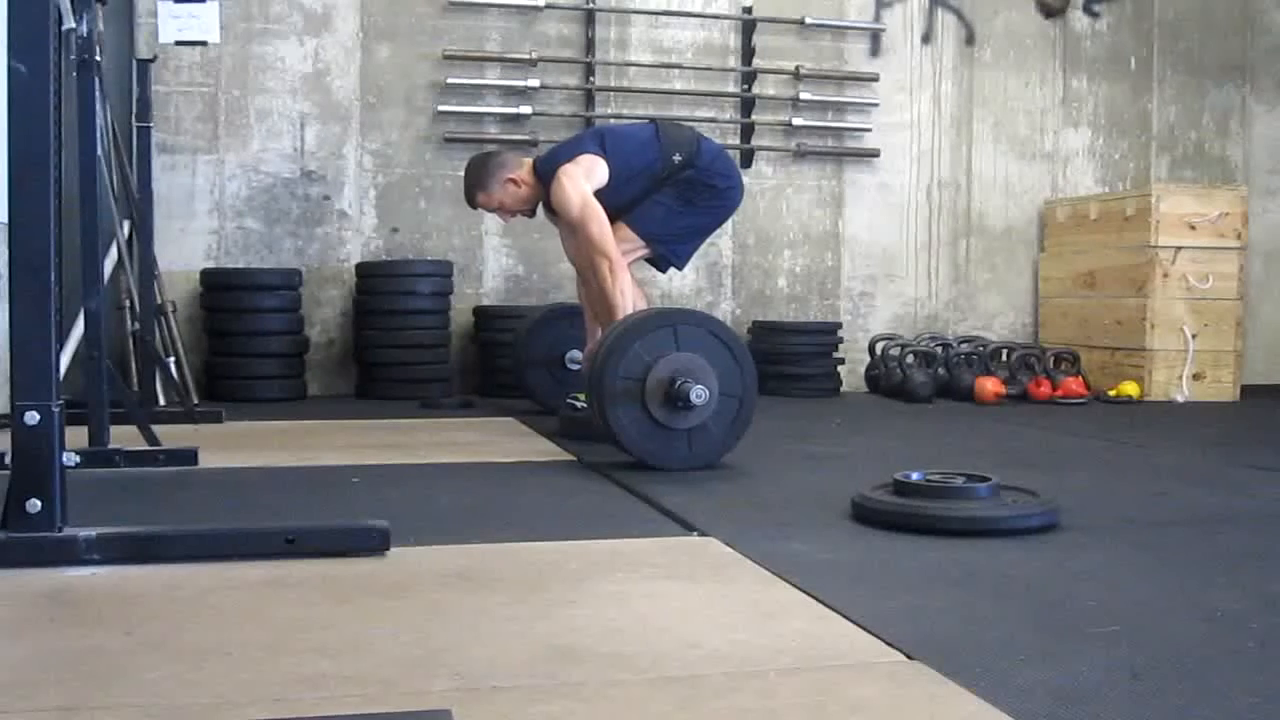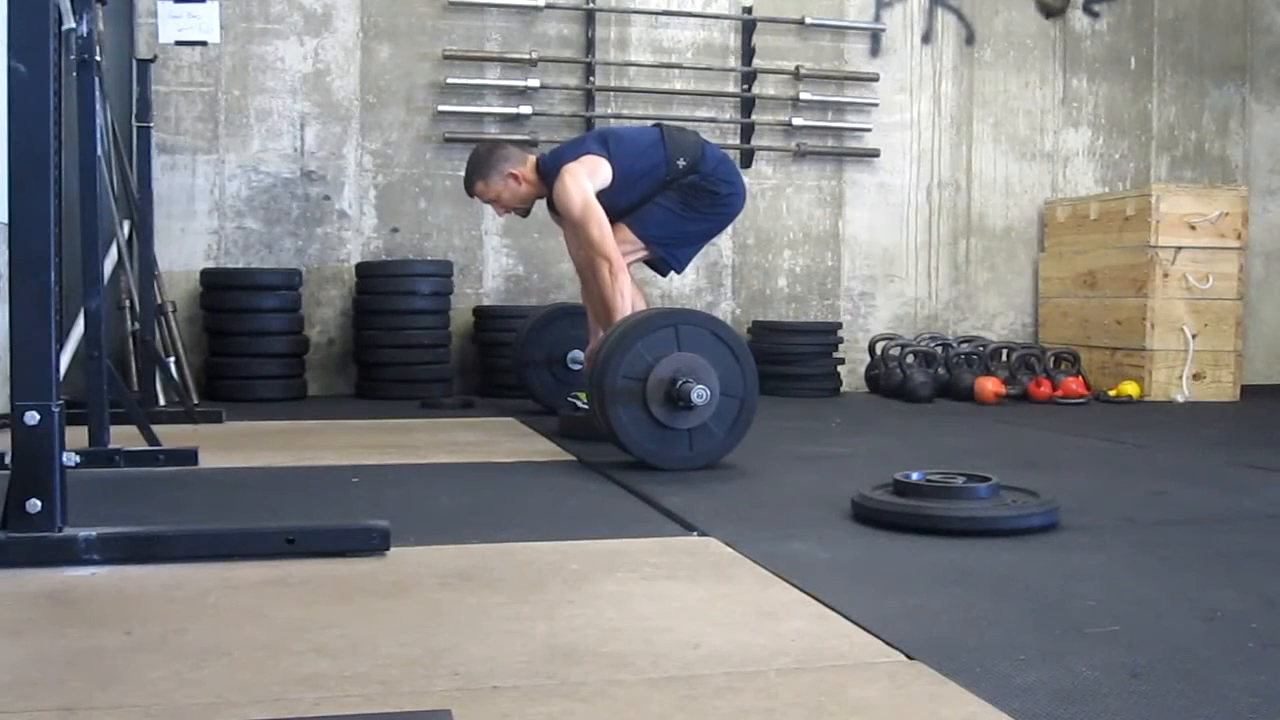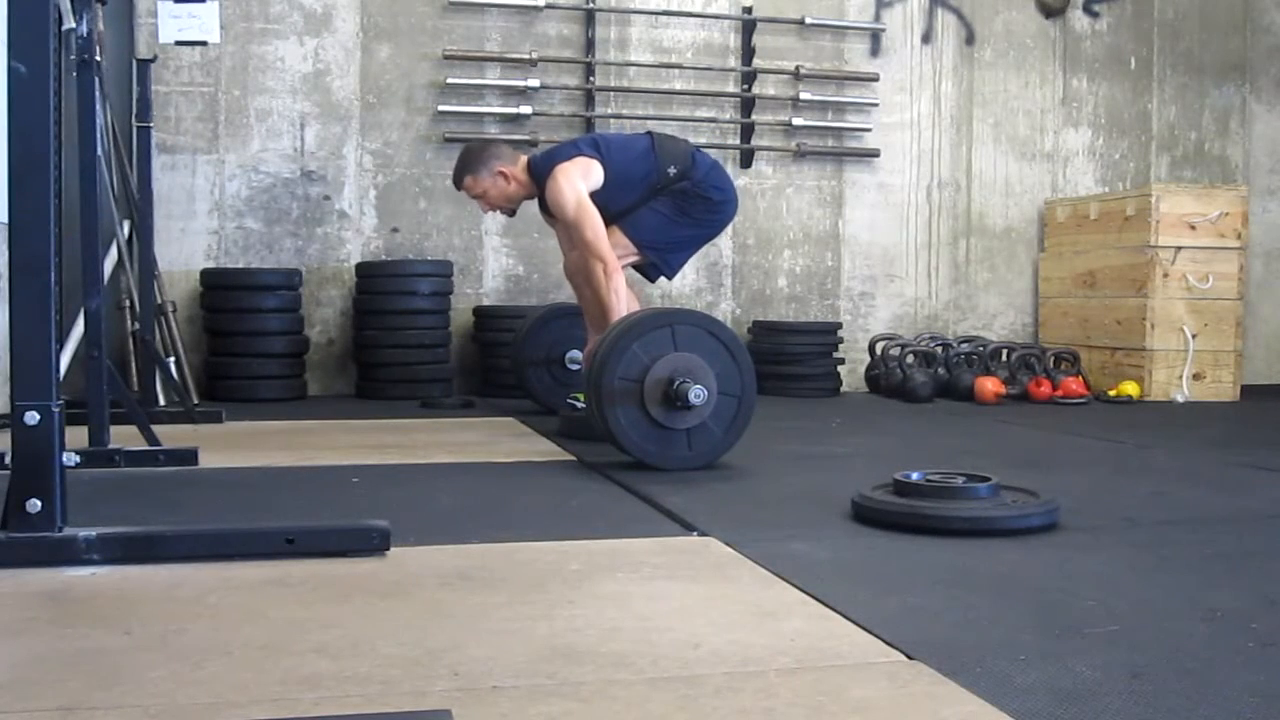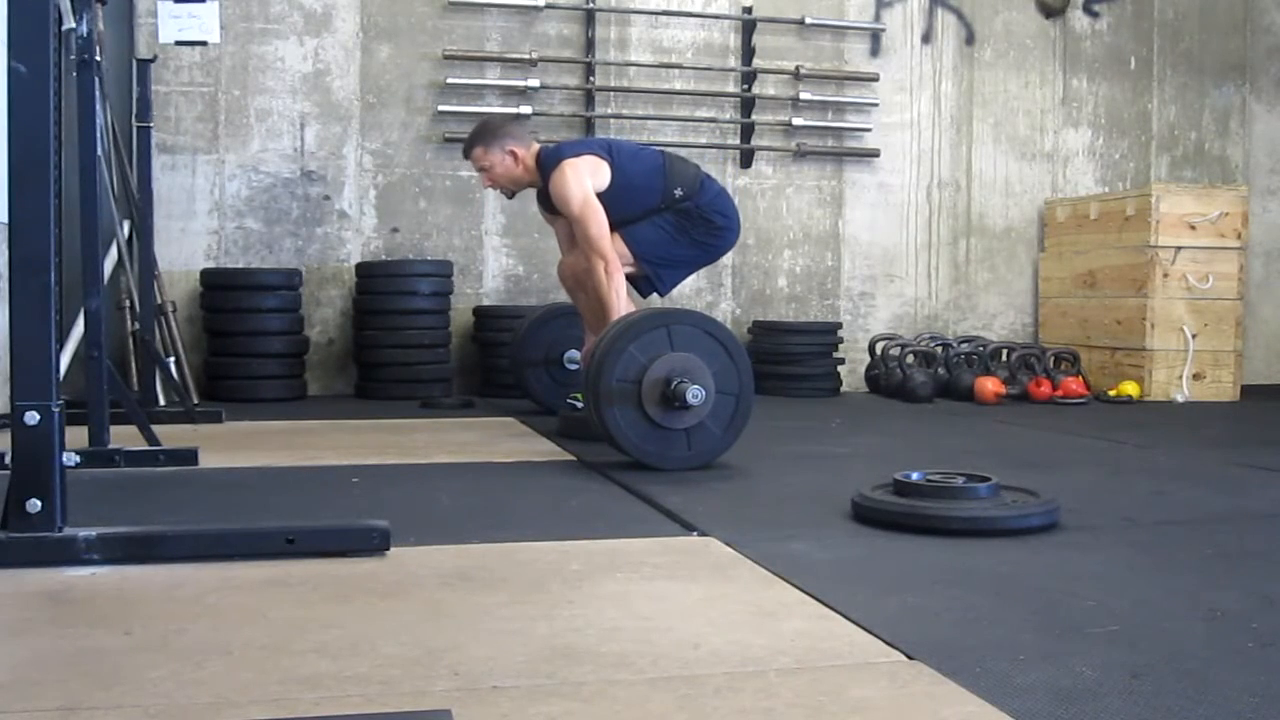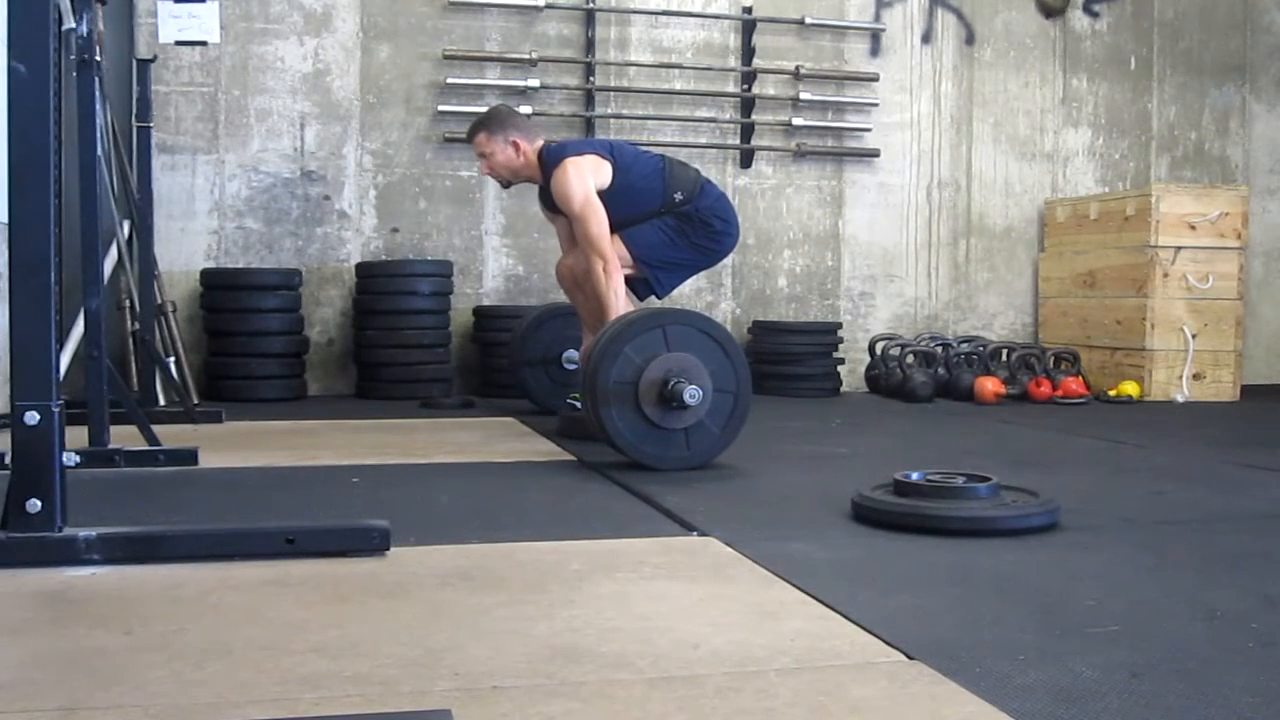
dt=0.7s
person 1, frame 1
left shoulder: (565, 183)
right shoulder: (554, 190)
left elbow: (610, 263)
right elbow: (585, 267)
right wrist: (594, 342)
left hip: (709, 178)
right hip: (687, 176)
left knee: (609, 260)
right knee: (596, 263)
person 1, frame 2
left shoulder: (567, 183)
right shoulder: (559, 190)
left elbow: (611, 266)
right elbow: (587, 270)
right wrist: (596, 343)
left hip: (711, 183)
right hip: (693, 181)
left knee: (607, 266)
right knee: (596, 265)
person 1, frame 3
left shoulder: (561, 181)
right shoulder: (551, 189)
left elbow: (606, 266)
right elbow: (589, 267)
right wrist: (596, 341)
left hip: (704, 189)
right hip: (689, 188)
left knee: (596, 264)
right knee: (584, 266)
person 1, frame 4
left shoulder: (566, 175)
right shoulder: (550, 189)
left elbow: (607, 264)
right elbow: (581, 267)
right wrist: (593, 341)
left hip: (706, 215)
right hip: (691, 212)
left knee: (595, 269)
right knee: (574, 271)
person 1, frame 5
left shoulder: (568, 172)
right shoulder: (550, 187)
left elbow: (605, 263)
right elbow: (580, 264)
right wrist: (591, 340)
left hip: (705, 219)
right hip: (691, 218)
left knee: (589, 268)
right knee: (573, 271)
